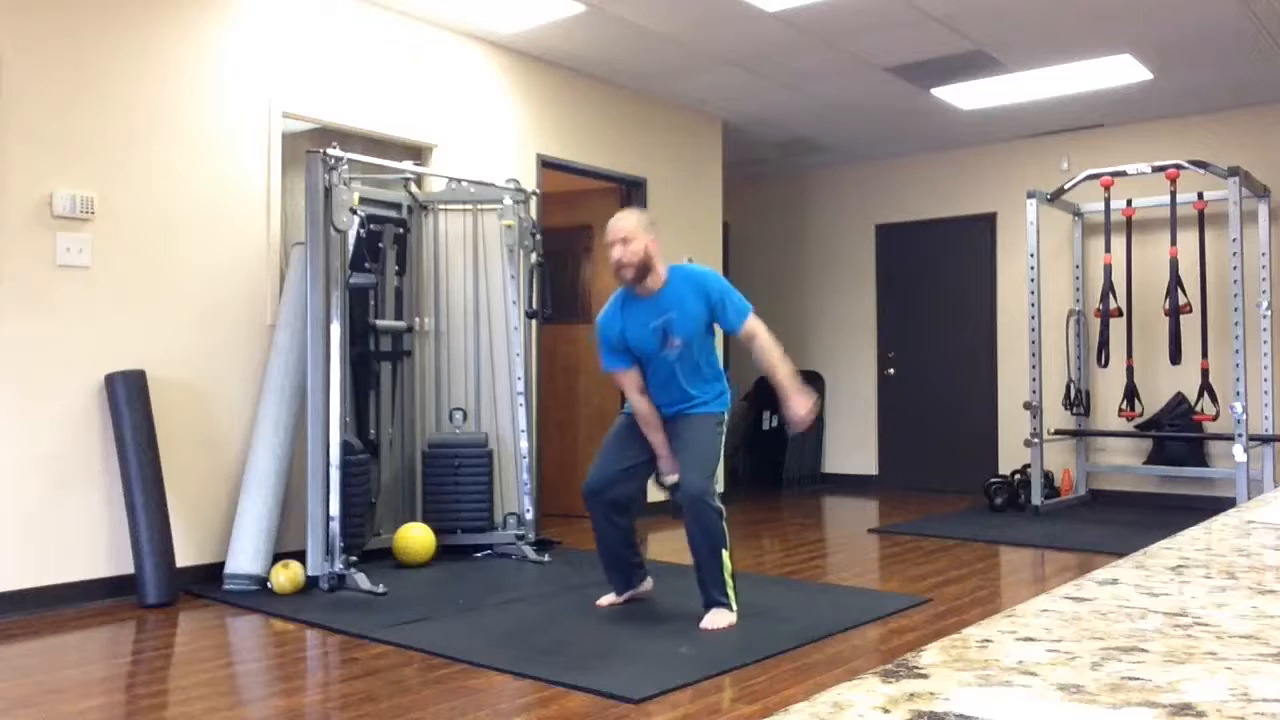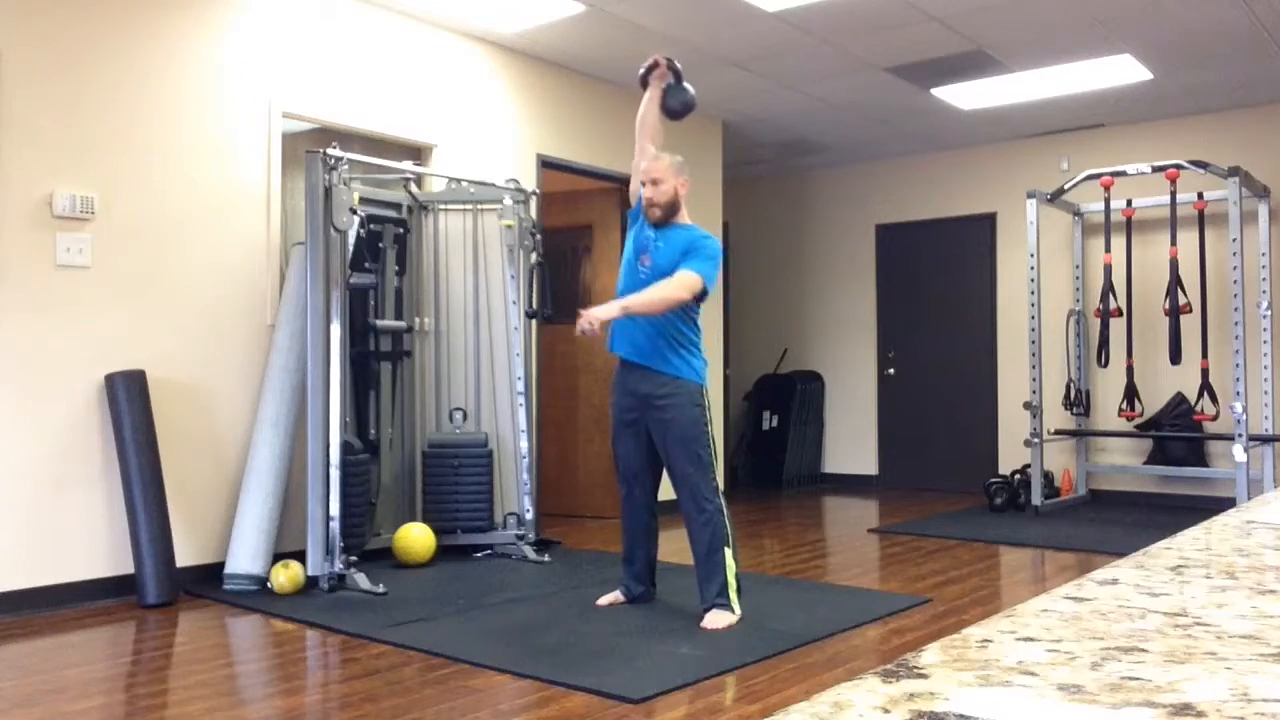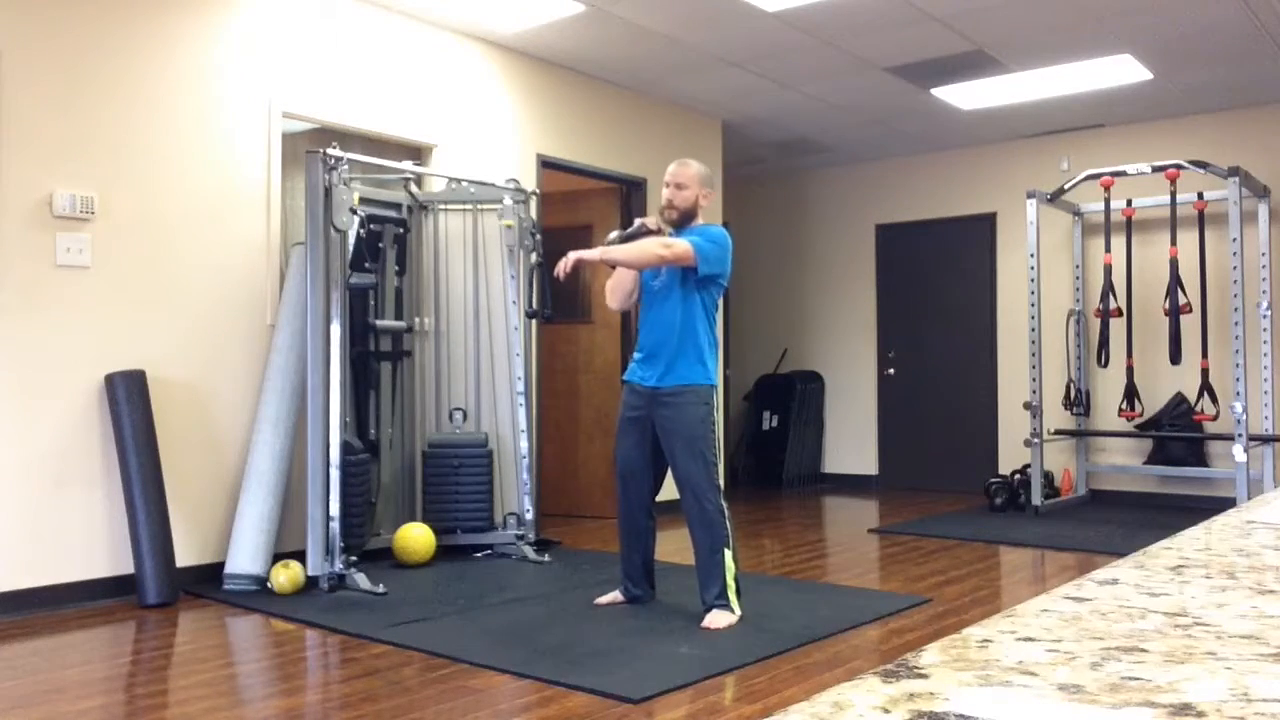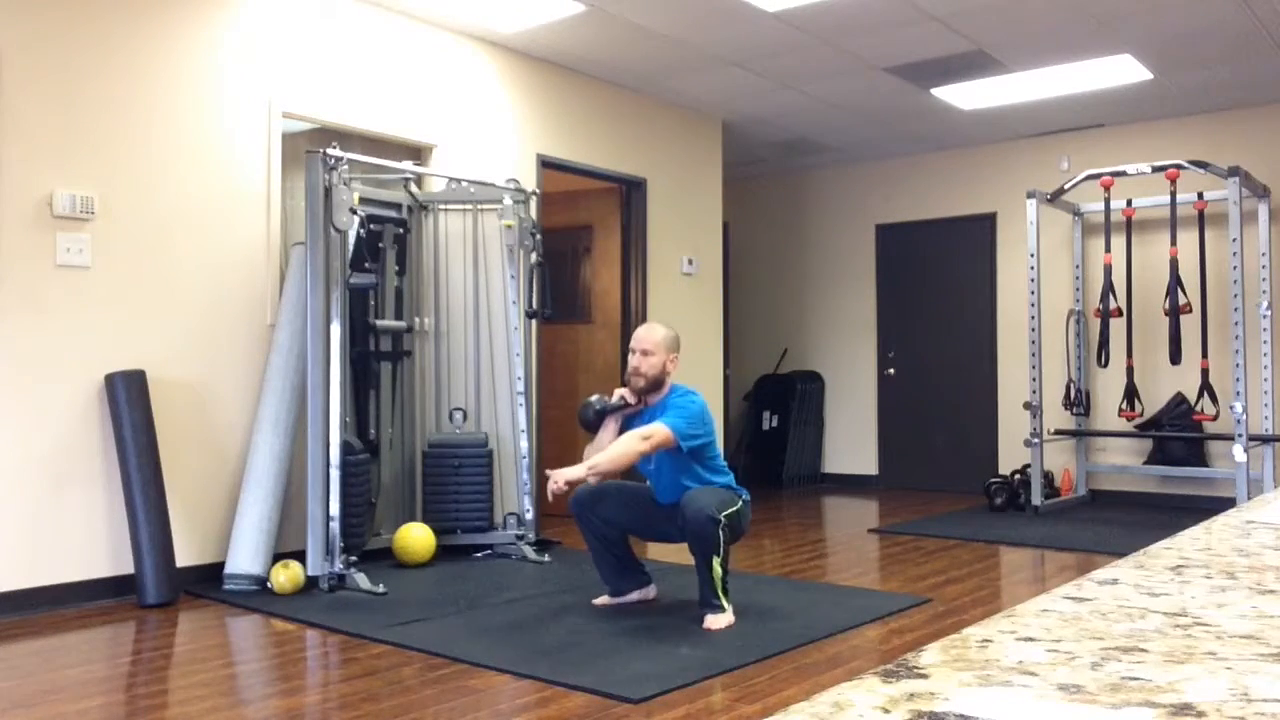
dt=1s
person 1, frame 1
left shoulder: (698, 283)
right shoulder: (611, 318)
left elbow: (756, 336)
right elbow: (636, 395)
left wrist: (791, 392)
right wrist: (665, 458)
left hip: (700, 410)
right hip: (646, 413)
left knee: (695, 492)
right knee: (600, 488)
left ankle: (721, 600)
right ankle: (630, 580)
person 1, frame 2
left shoulder: (702, 244)
right shoulder: (639, 223)
left elbow: (677, 291)
right elbow: (645, 141)
left wrist: (615, 307)
right wrist: (655, 88)
left hip: (676, 383)
right hip: (629, 378)
left knee: (698, 493)
right knee: (635, 491)
left ankle: (723, 598)
right ankle: (636, 584)
person 1, frame 3
left shoulder: (714, 241)
right shoulder: (653, 244)
left elbow: (665, 251)
right elbow: (617, 301)
left wrist: (596, 253)
right wrist: (632, 244)
left hip: (687, 388)
right hip: (639, 385)
left knee: (700, 494)
right knee: (632, 491)
left ankle: (722, 599)
right ankle: (636, 585)
person 1, frame 4
left shoulder: (688, 407)
right shoulder: (630, 408)
left elbow: (644, 442)
right elbow: (596, 474)
left wrist: (579, 471)
right wrist: (613, 416)
left hip: (719, 502)
left knee: (698, 508)
right knee: (586, 500)
left ankle: (717, 603)
right ankle: (631, 583)
